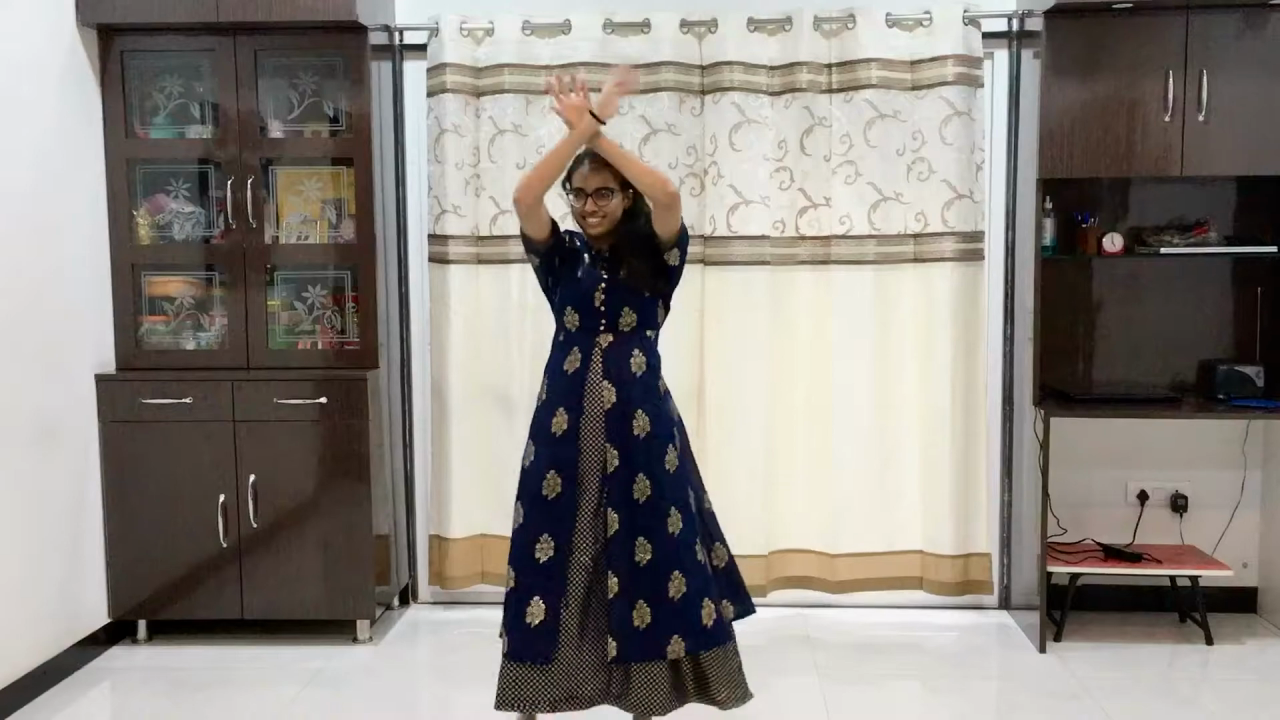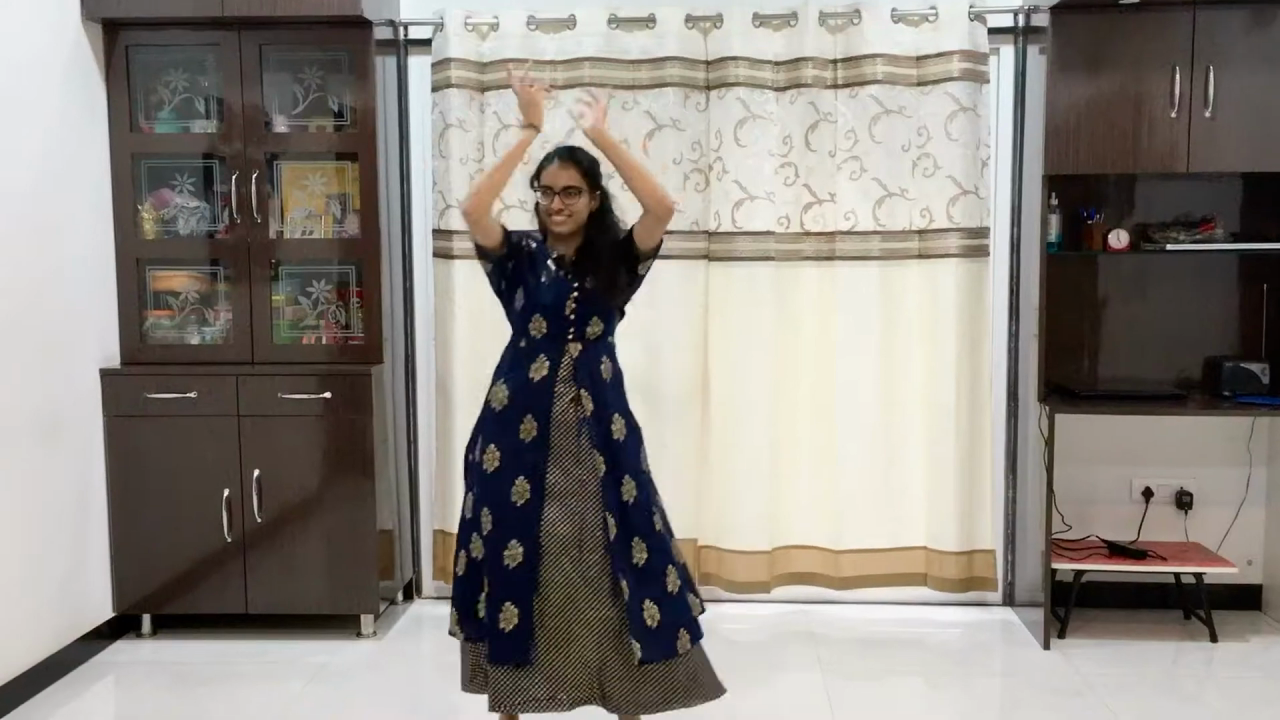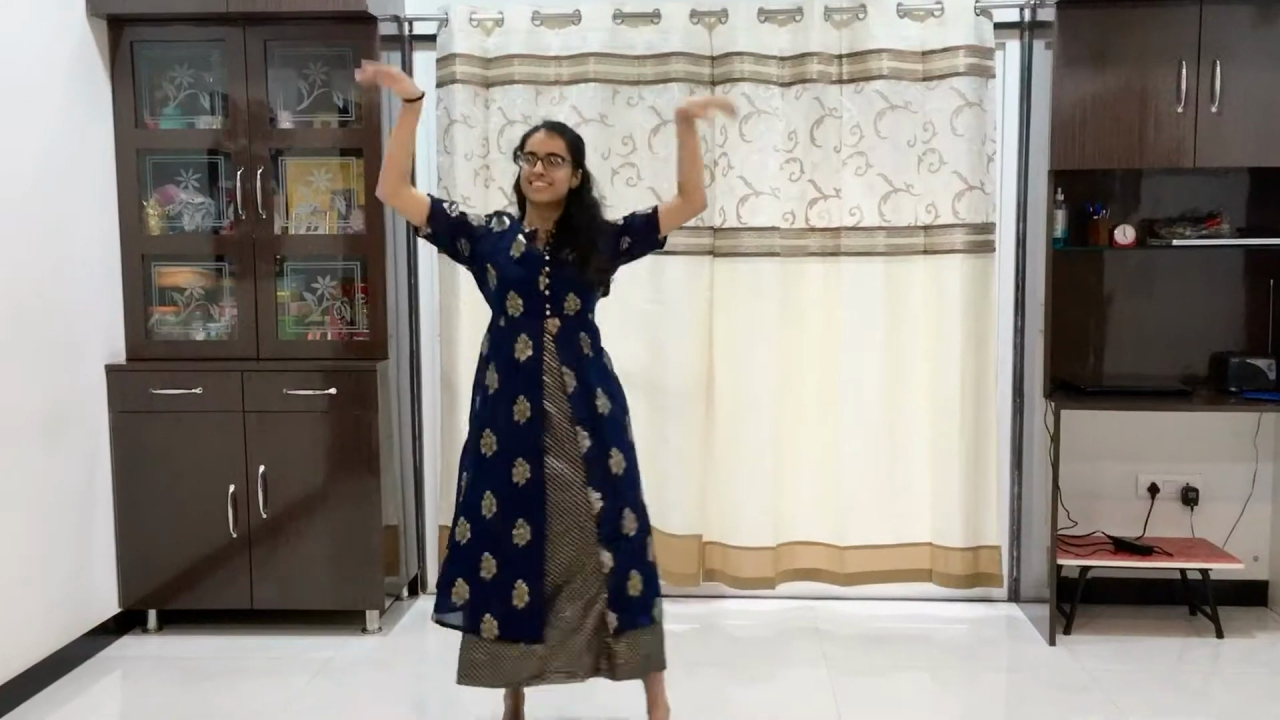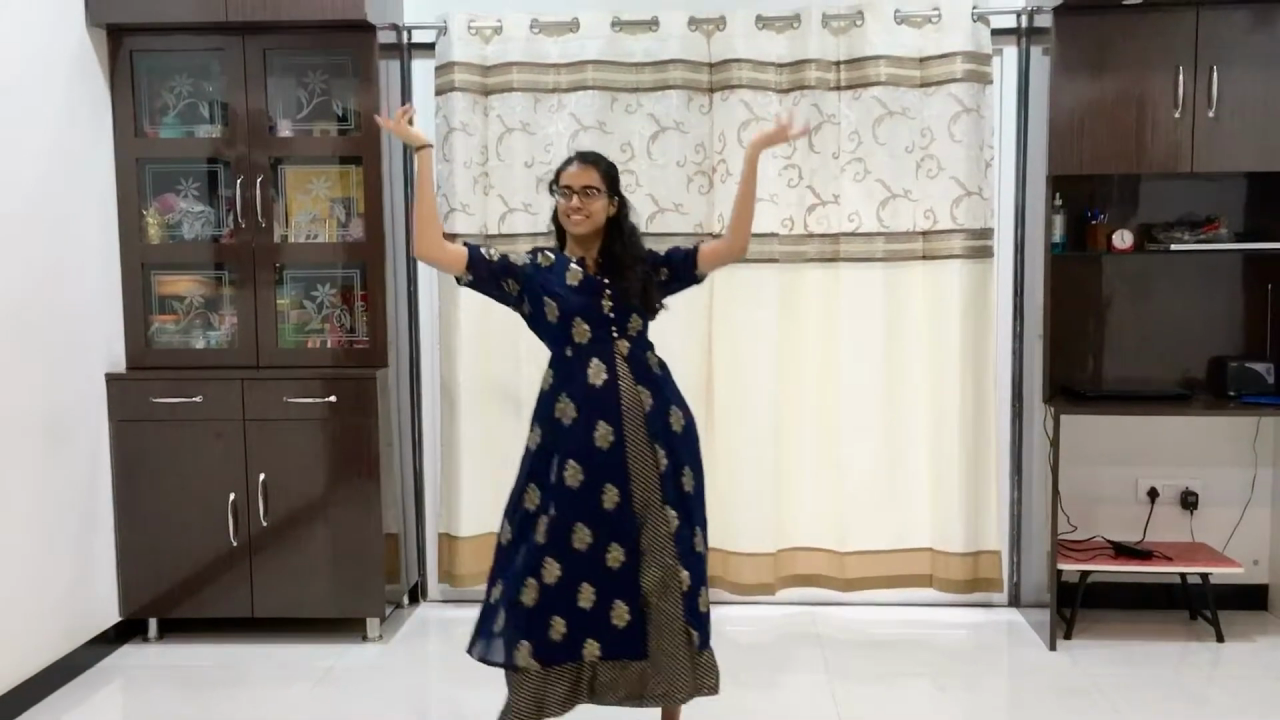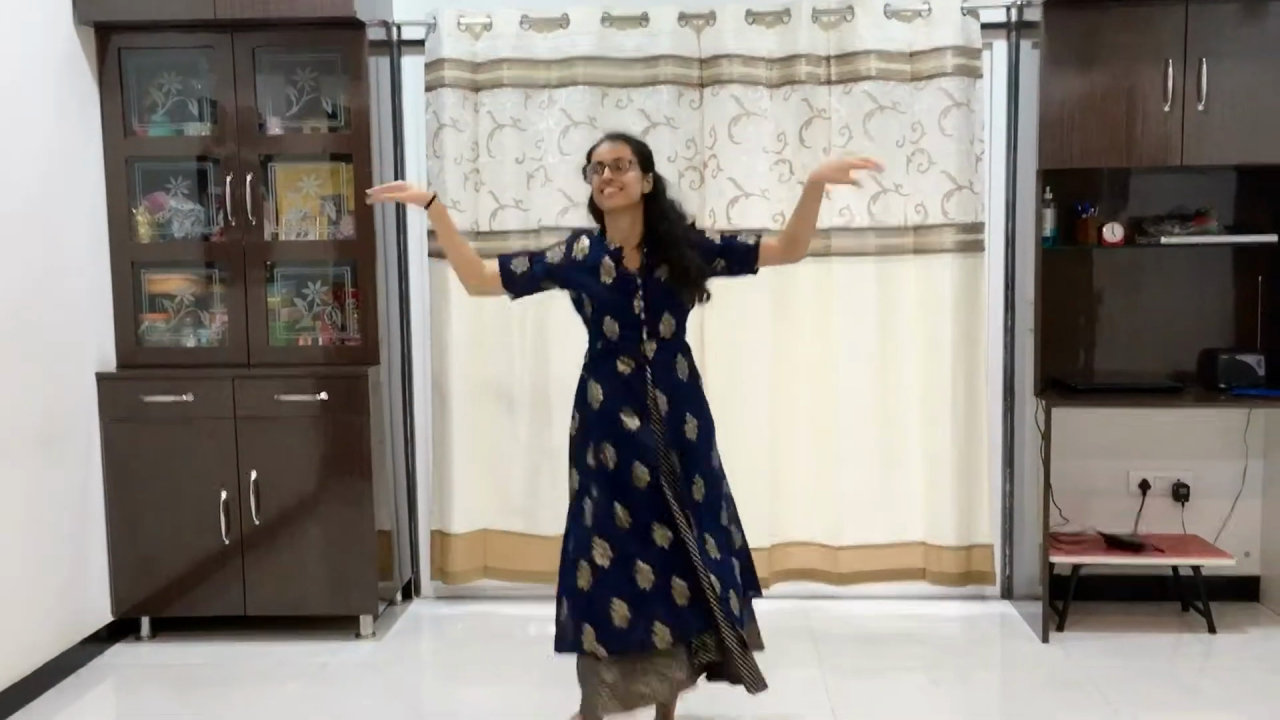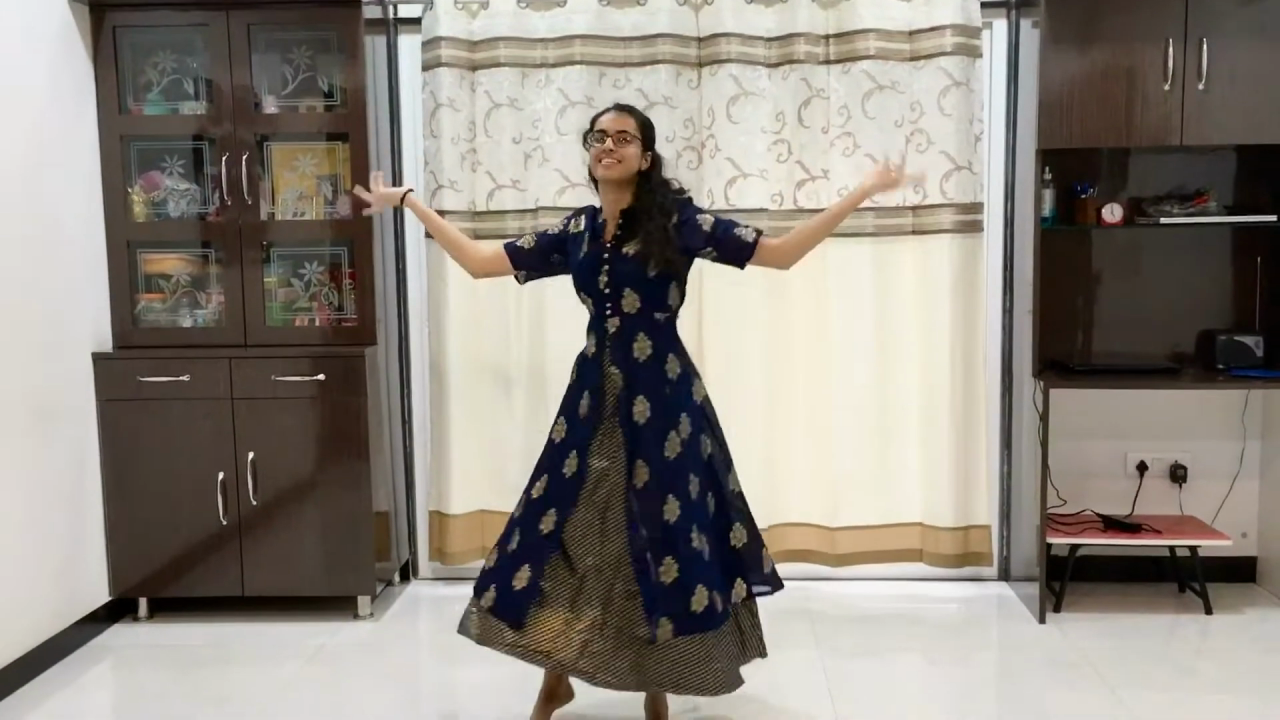
dt=0.4s
person 1, frame 1
left shoulder: (655, 256)
right shoulder: (560, 256)
left elbow: (666, 194)
right elbow: (524, 196)
left wrist: (596, 125)
right wrist: (583, 124)
left hip: (640, 427)
right hip: (564, 429)
left knee: (643, 566)
right knee: (544, 566)
person 1, frame 2
left shoulder: (617, 262)
right shoulder: (517, 259)
left elbow: (659, 208)
right elbow: (474, 210)
left wrist: (602, 135)
right wrist: (530, 128)
left hip: (600, 431)
right hip: (519, 430)
left knee: (618, 570)
right knee: (512, 567)
person 1, frame 3
left shoulder: (602, 238)
right shoulder: (487, 235)
left elbow: (690, 203)
right elbow: (395, 190)
left wrist: (686, 128)
right wrist: (403, 105)
left hip: (588, 406)
right hip: (511, 406)
left knee: (611, 544)
right knee: (504, 545)
person 1, frame 4
left shoulder: (644, 267)
right shoulder: (532, 270)
left elbow: (732, 246)
right elbow: (432, 248)
left wrist: (754, 157)
right wrist: (420, 154)
left hip: (657, 428)
right hip: (576, 429)
left knee: (667, 568)
right knee: (559, 565)
person 1, frame 5
left shoulder: (685, 246)
right shoulder: (577, 254)
left elbow: (788, 248)
right elbow: (479, 278)
left wrist: (815, 187)
right wrist: (433, 208)
left hip: (678, 417)
right hip: (609, 416)
left knee: (688, 556)
right knee: (618, 554)
person 1, frame 6
left shoulder: (678, 221)
right shoulder: (575, 230)
left elbow: (780, 252)
right elbow: (477, 260)
left wrist: (857, 196)
right wrist: (406, 202)
left hip: (661, 395)
right hip: (593, 397)
left knee: (665, 536)
right knee: (563, 531)
